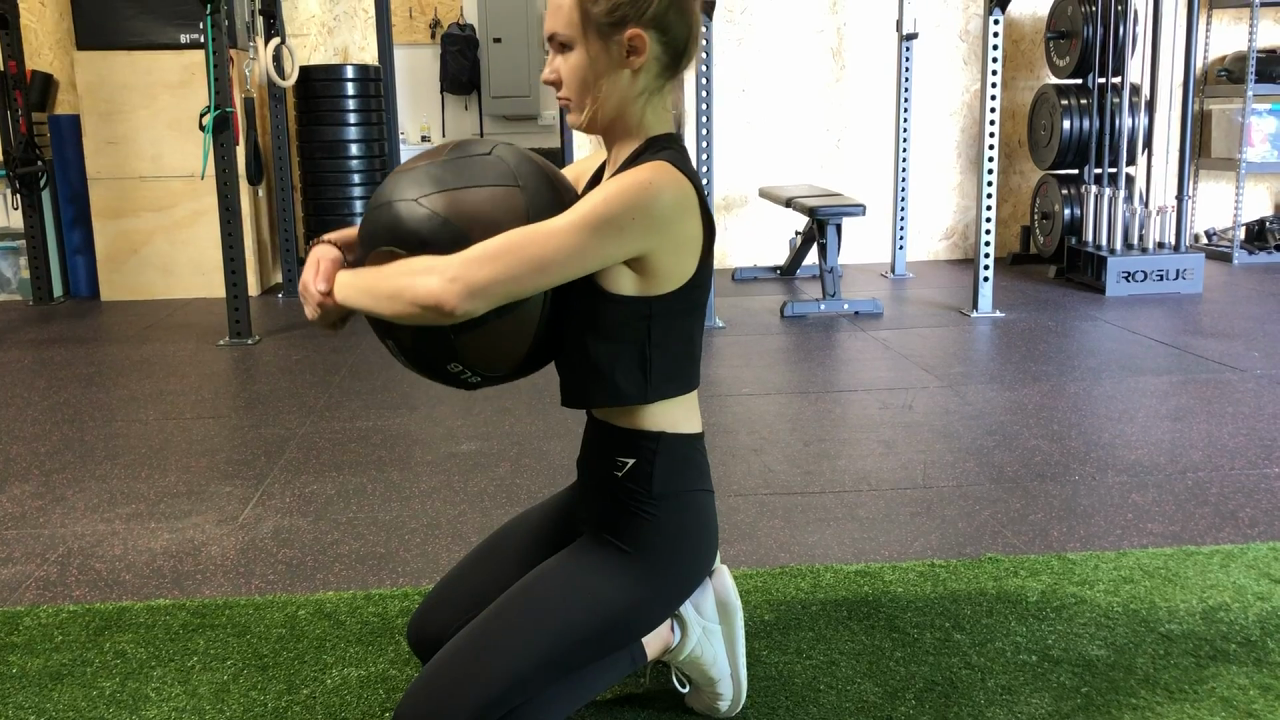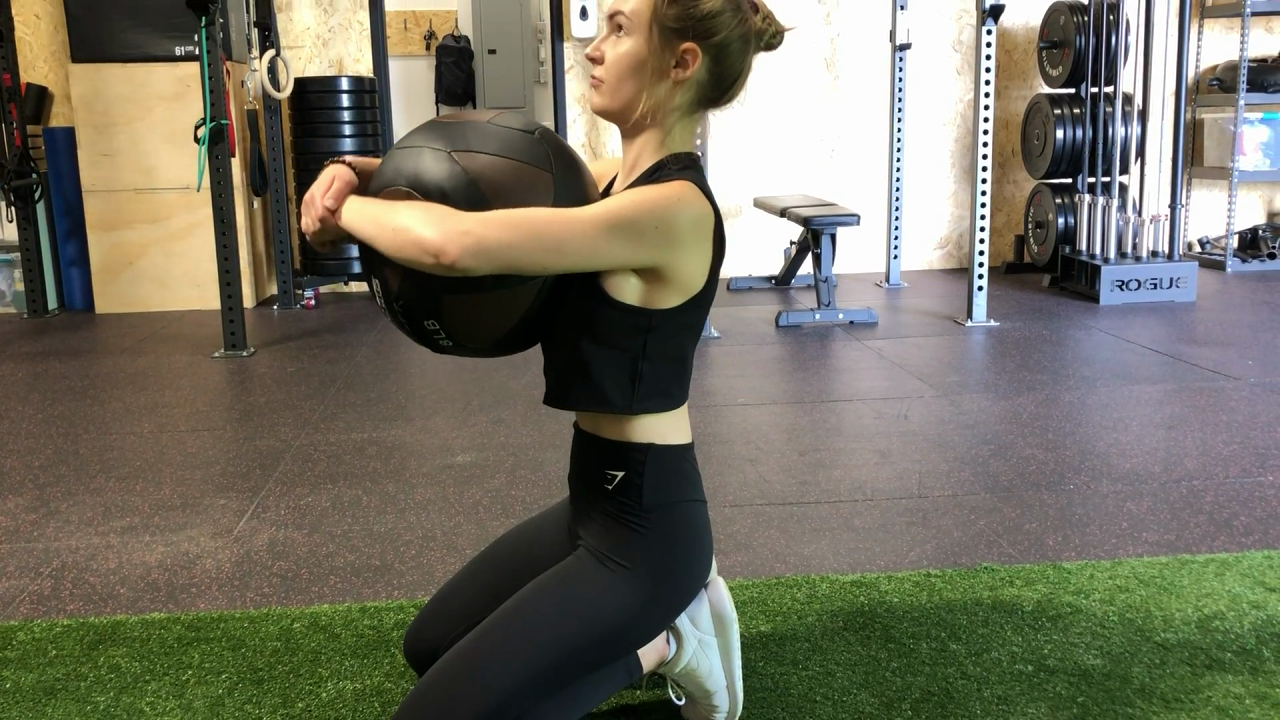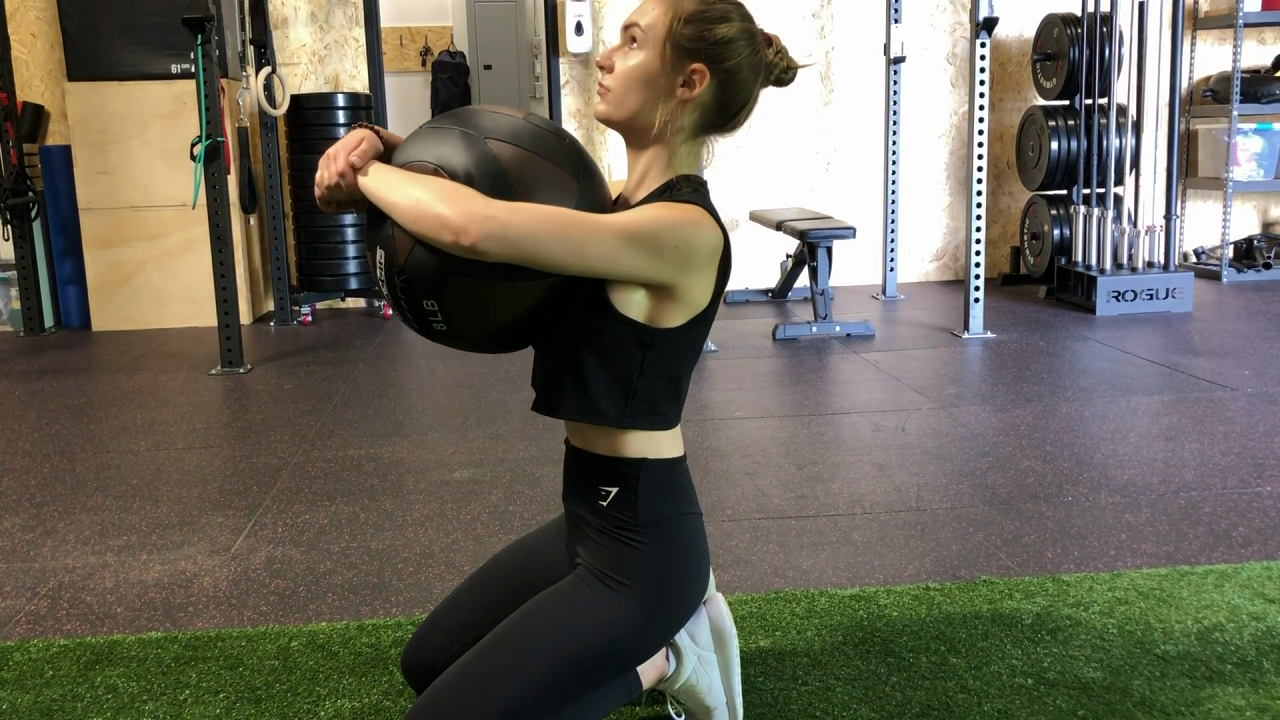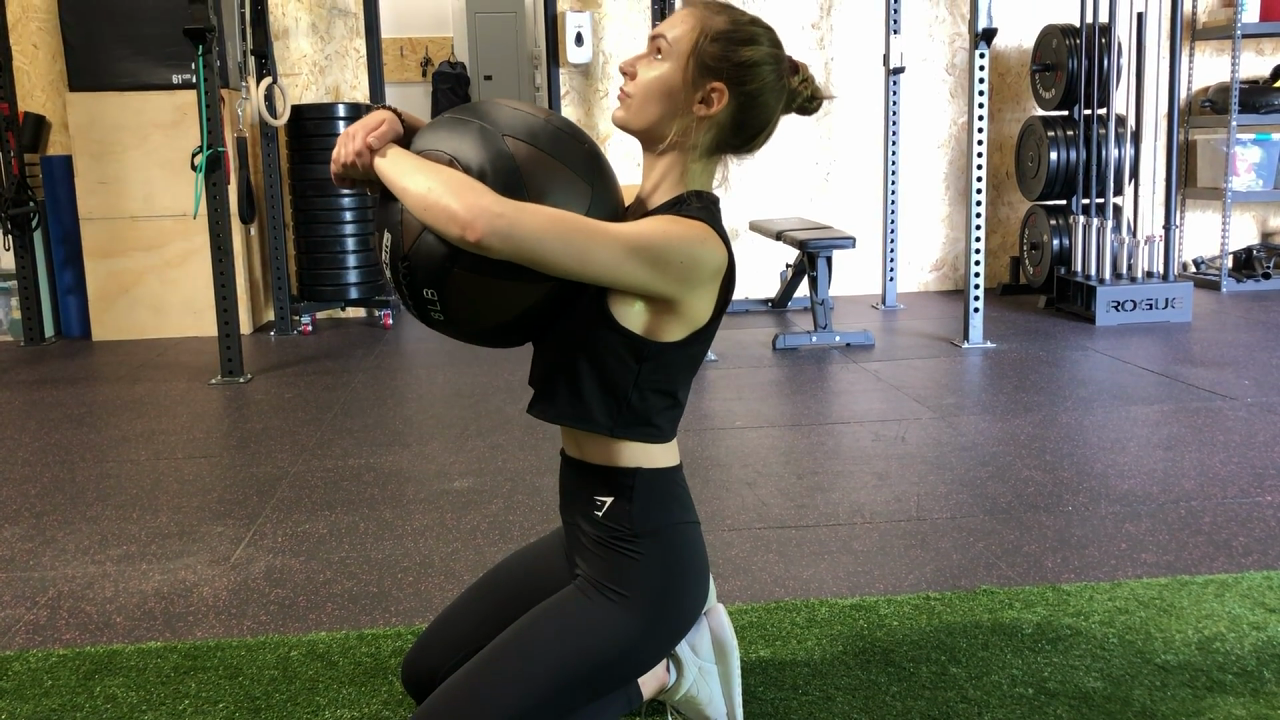
dt=0.7s
person 1, frame 1
left shoulder: (653, 190)
right shoulder: (610, 168)
left elbow: (451, 289)
left wrist: (339, 284)
right wrist: (342, 241)
left hip: (652, 511)
right hip: (607, 482)
right knee: (434, 635)
left ankle: (664, 630)
right ankle: (659, 608)
person 1, frame 2
left shoulder: (672, 207)
right shoulder: (619, 178)
left elbow: (456, 243)
left wrist: (346, 211)
right wrist: (354, 173)
left hip: (644, 523)
right hip: (600, 496)
right knee: (429, 647)
left ankle: (660, 643)
right ankle: (656, 621)
person 1, frame 3
left shoulder: (683, 229)
right shoulder: (628, 201)
left elbow: (473, 226)
left wrist: (366, 176)
right wrist: (377, 142)
left hip: (639, 542)
right hip: (593, 514)
left ankle: (659, 660)
right ankle: (657, 639)
person 1, frame 4
left shoulder: (688, 244)
right shoulder: (636, 207)
left elbow: (481, 222)
left wrist: (382, 155)
right wrist: (399, 125)
left hip: (638, 553)
right hip: (596, 524)
right ankle: (659, 649)
